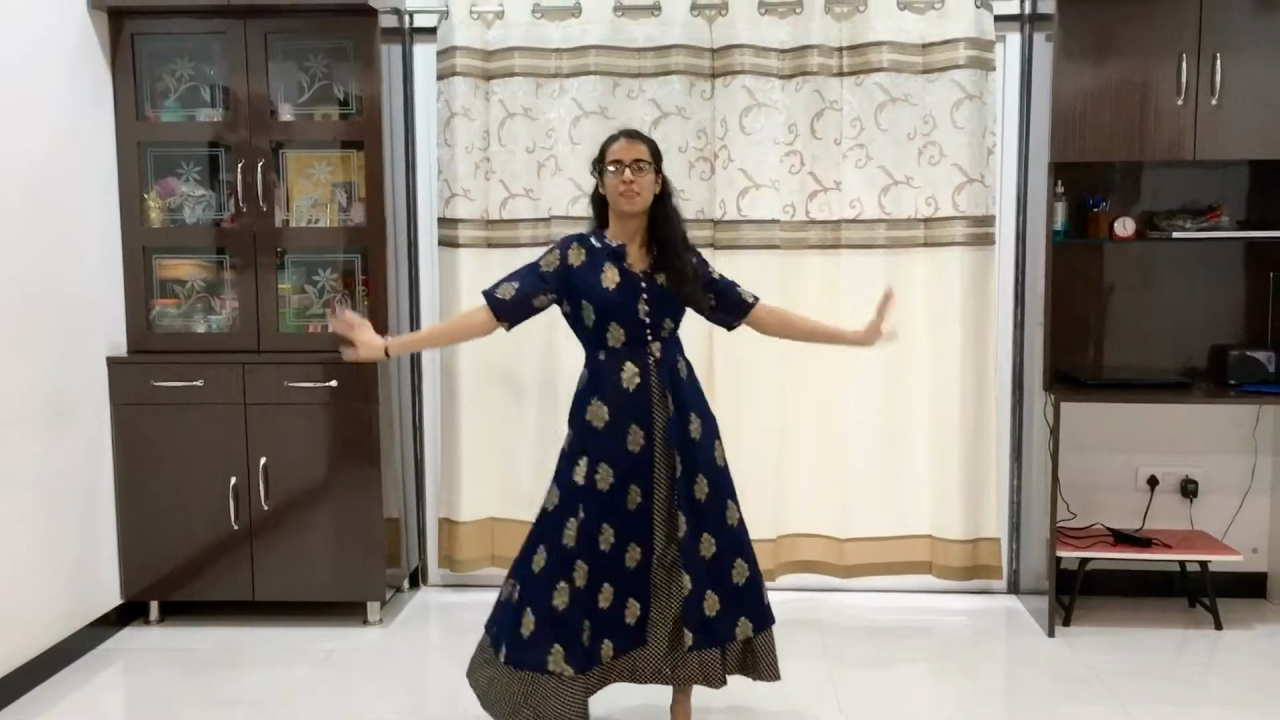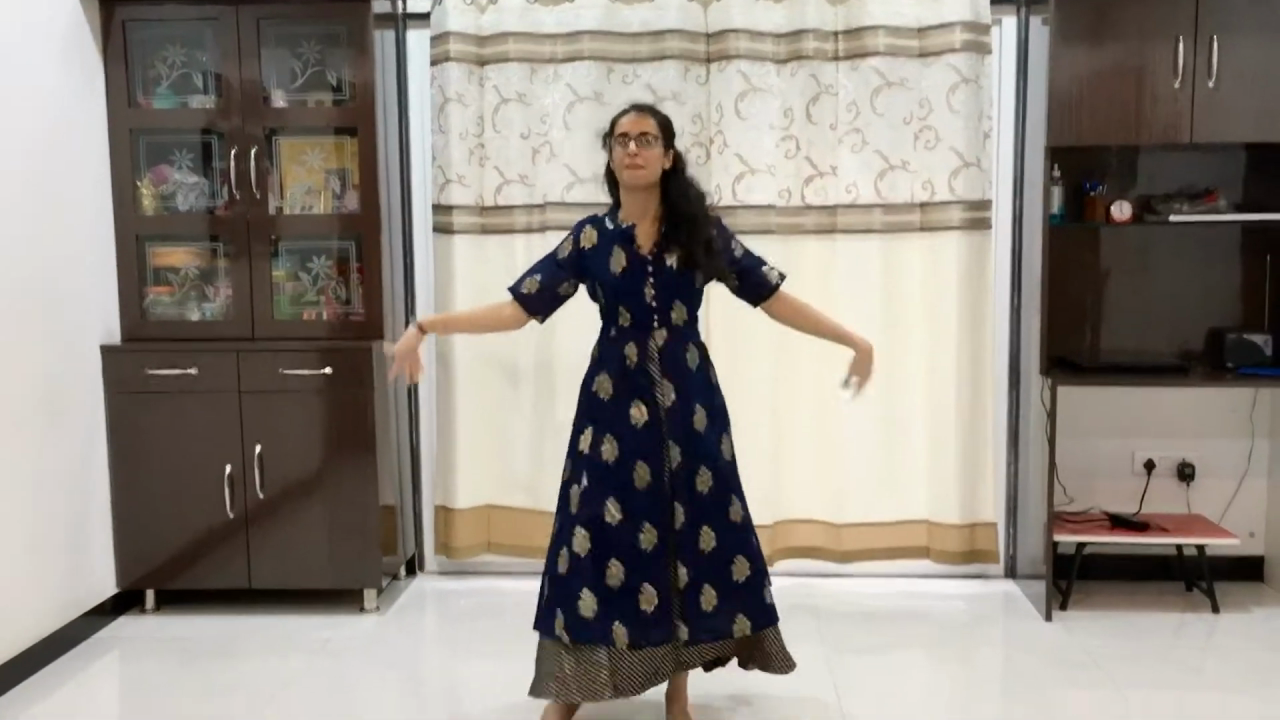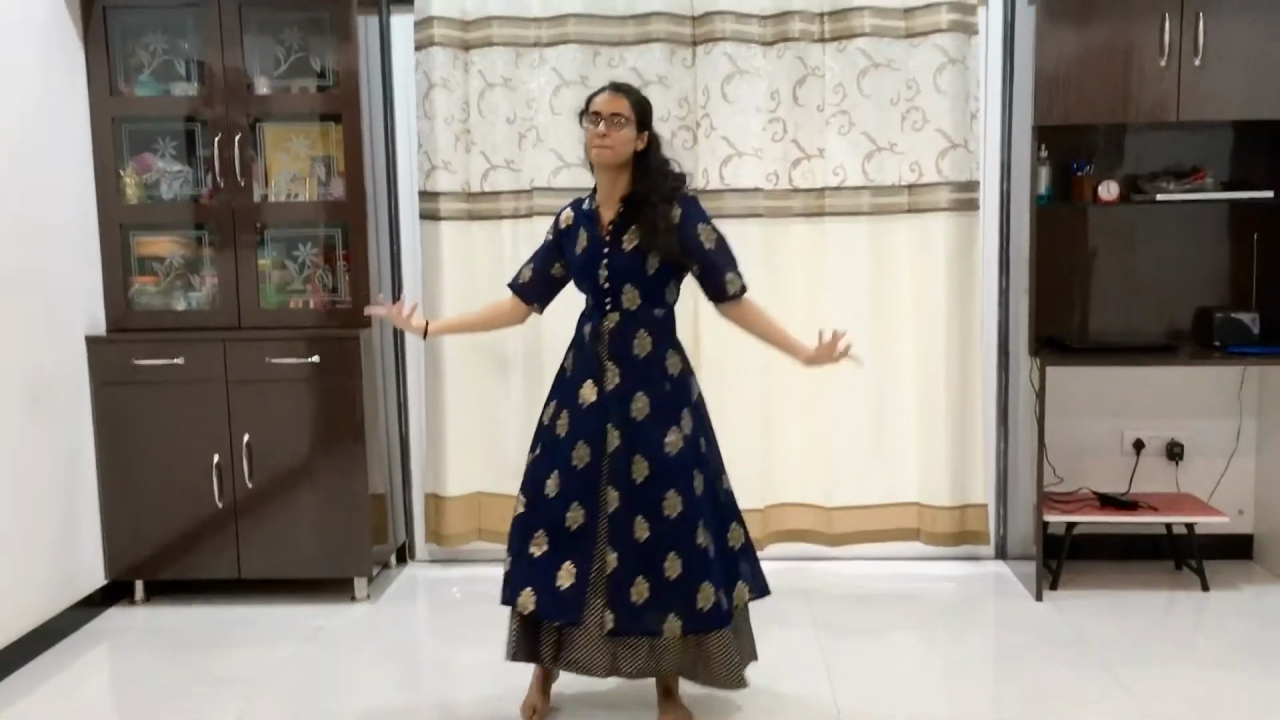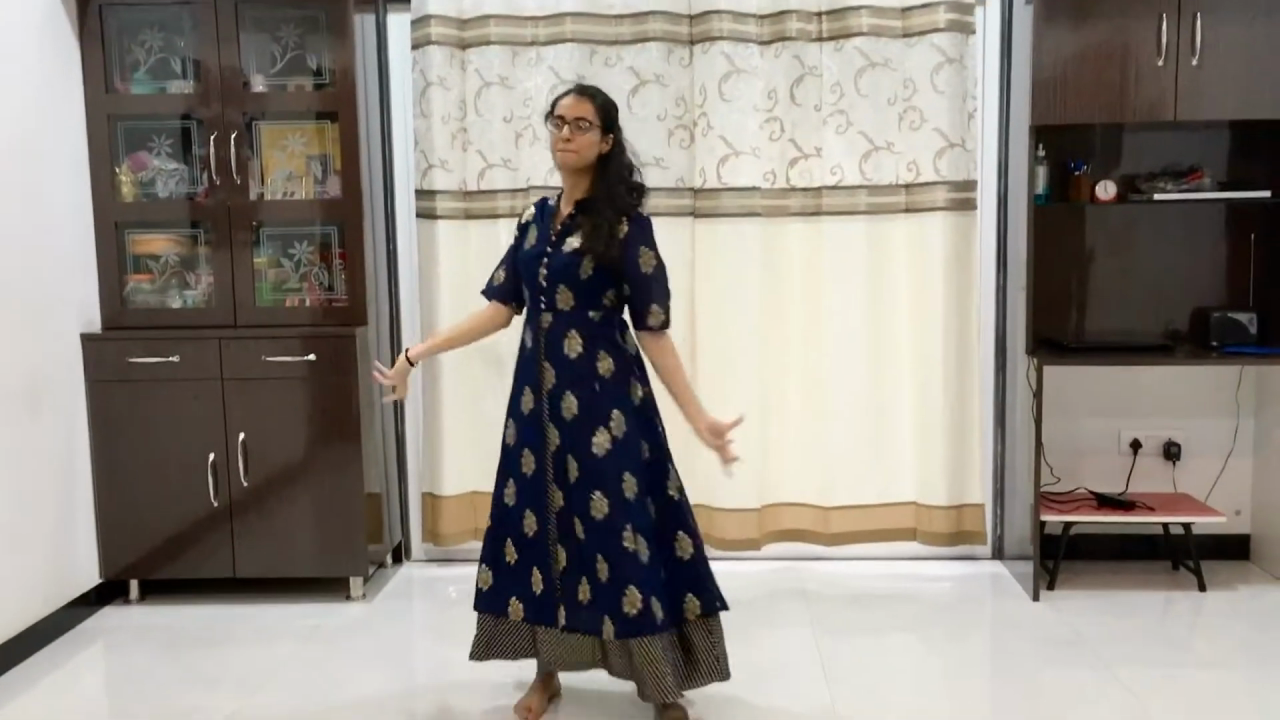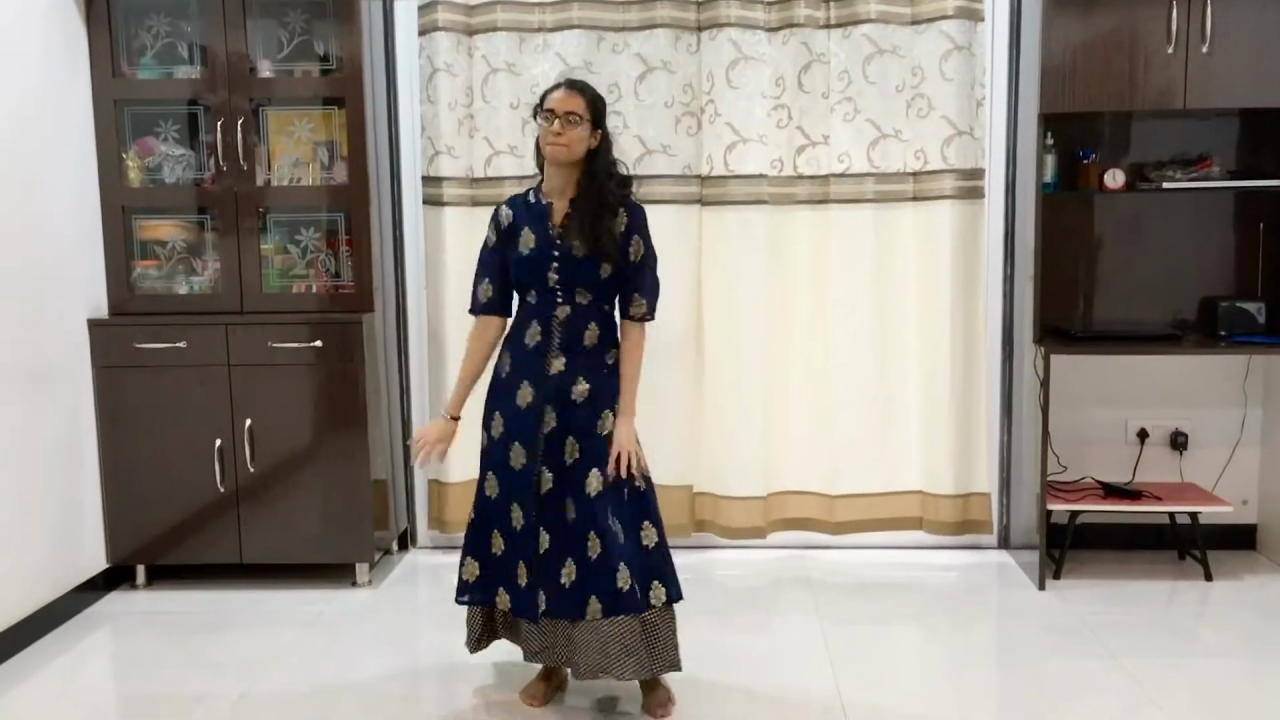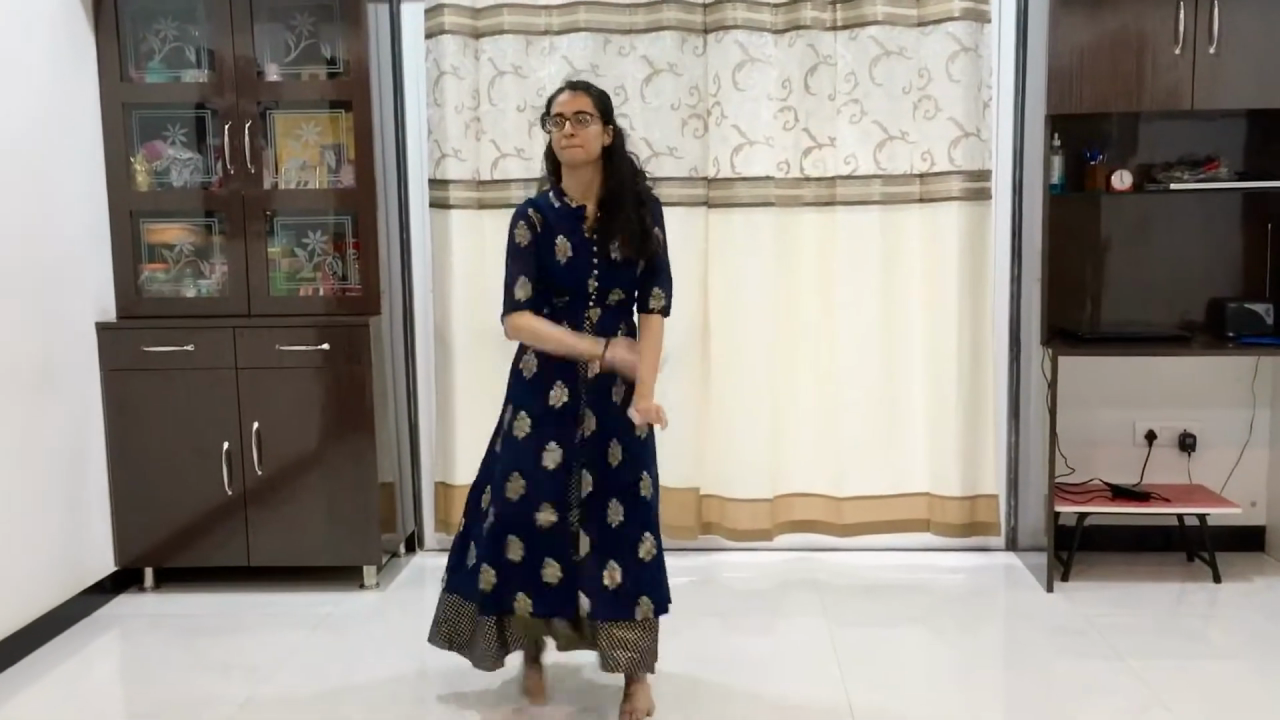
dt=0.3s
person 1, frame 1
left shoulder: (681, 258)
right shoulder: (572, 257)
left elbow: (755, 314)
right elbow: (487, 315)
left wrist: (853, 336)
right wrist: (393, 344)
left hip: (682, 419)
right hip: (607, 423)
left knee: (699, 556)
right knee: (587, 556)
person 1, frame 2
left shoulder: (701, 231)
right shoulder: (589, 238)
left elbow: (772, 295)
right elbow: (518, 307)
left wrist: (856, 342)
right wrist: (428, 325)
left hip: (689, 402)
right hip: (616, 402)
left knee: (698, 542)
right knee: (602, 538)
person 1, frame 3
left shoulder: (676, 212)
right shoulder: (571, 219)
left elbow: (730, 298)
right elbow: (521, 300)
left wrist: (803, 353)
right wrist: (430, 324)
left hip: (656, 388)
right hip: (583, 385)
left knee: (667, 527)
right knee: (559, 522)
person 1, frame 4
left shoulder: (625, 223)
right shoulder: (536, 218)
left elbow: (652, 328)
right elbow: (501, 305)
left wrist: (697, 416)
right wrist: (416, 354)
left hip: (604, 394)
right hip: (538, 392)
left knee: (620, 530)
right knee: (533, 527)
person 1, frame 5
left shoulder: (621, 214)
right shoulder: (511, 215)
left elbow: (635, 318)
right elbow: (488, 317)
left wrist: (625, 414)
right wrist: (452, 410)
left hip: (593, 385)
right hip: (522, 385)
left knee: (606, 529)
right knee: (521, 520)
right ankle: (551, 661)
person 1, frame 6
left shoulder: (641, 209)
right shoulder: (532, 216)
left elbow: (654, 307)
right elbow: (517, 318)
left wrist: (644, 390)
right wrist: (595, 350)
left hip: (616, 389)
right hip: (547, 384)
left knee: (625, 521)
right knee: (529, 515)
right ankle: (532, 650)
